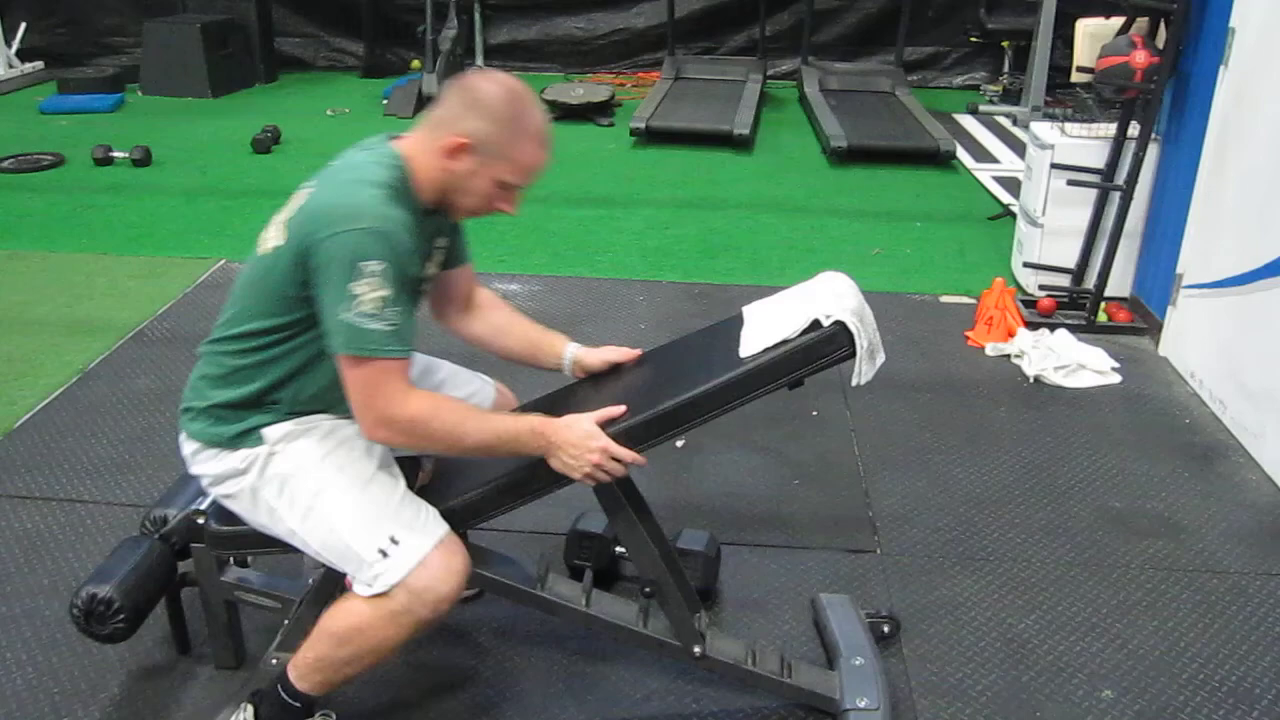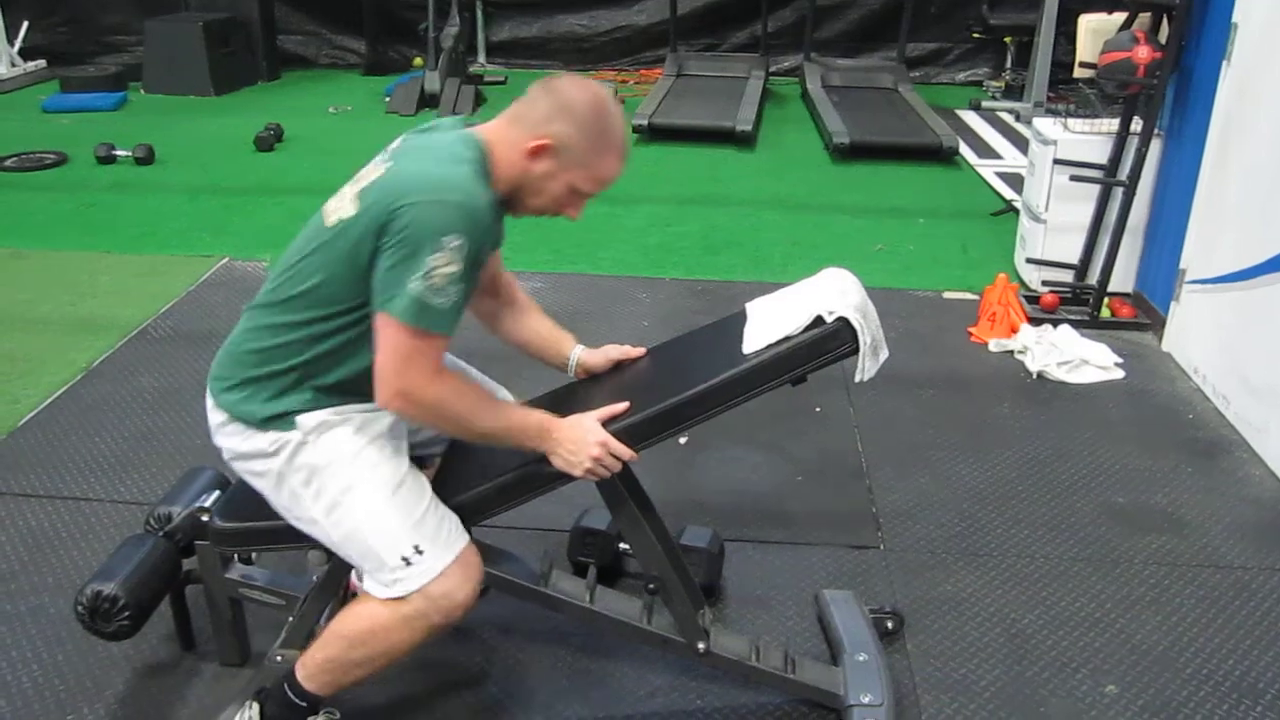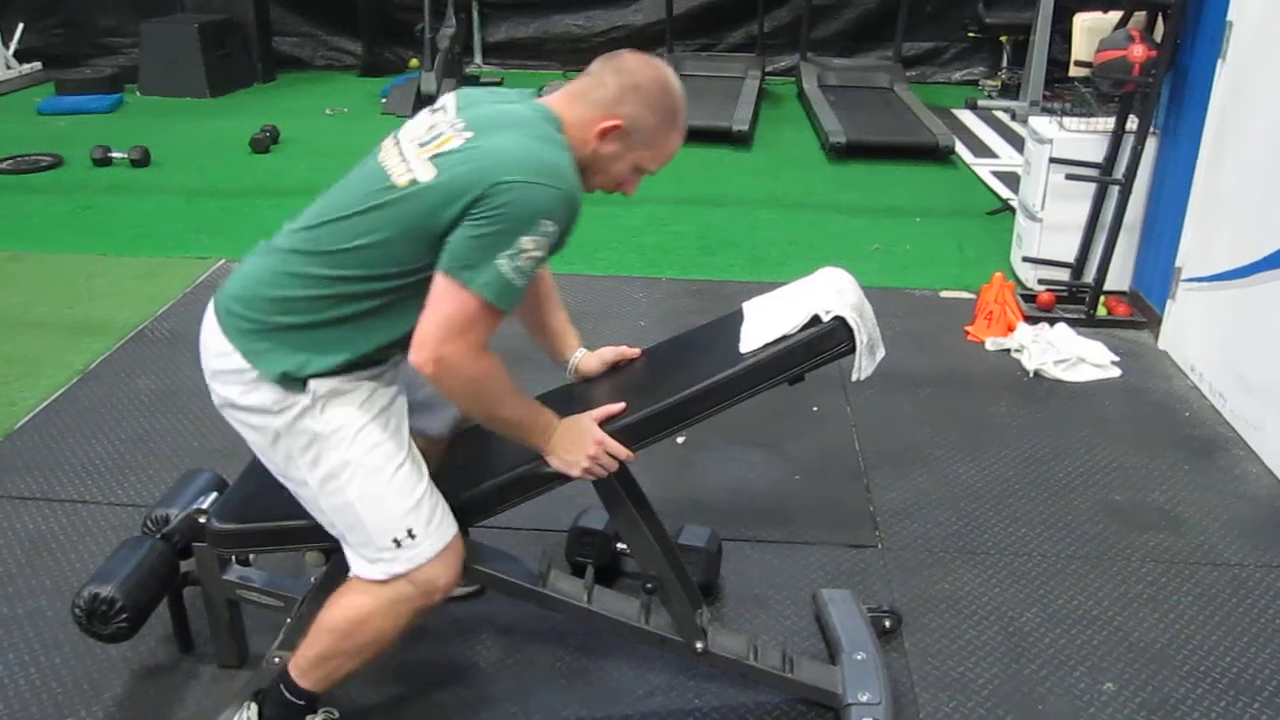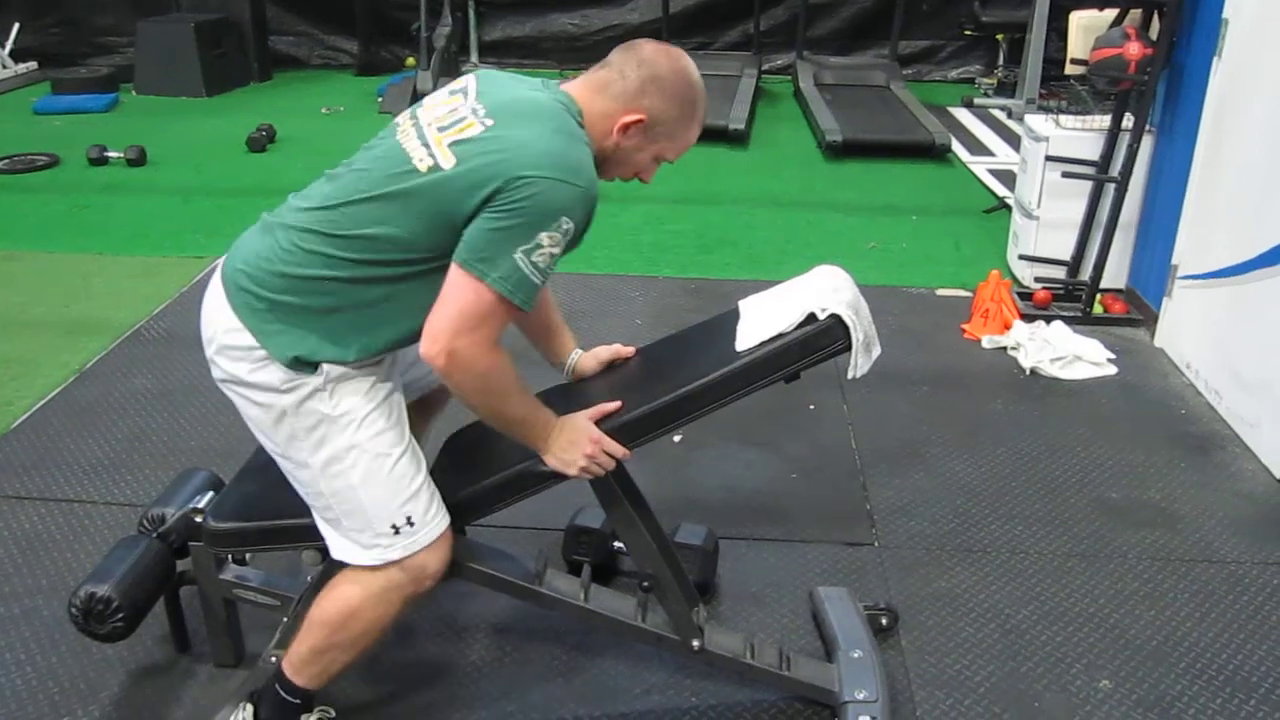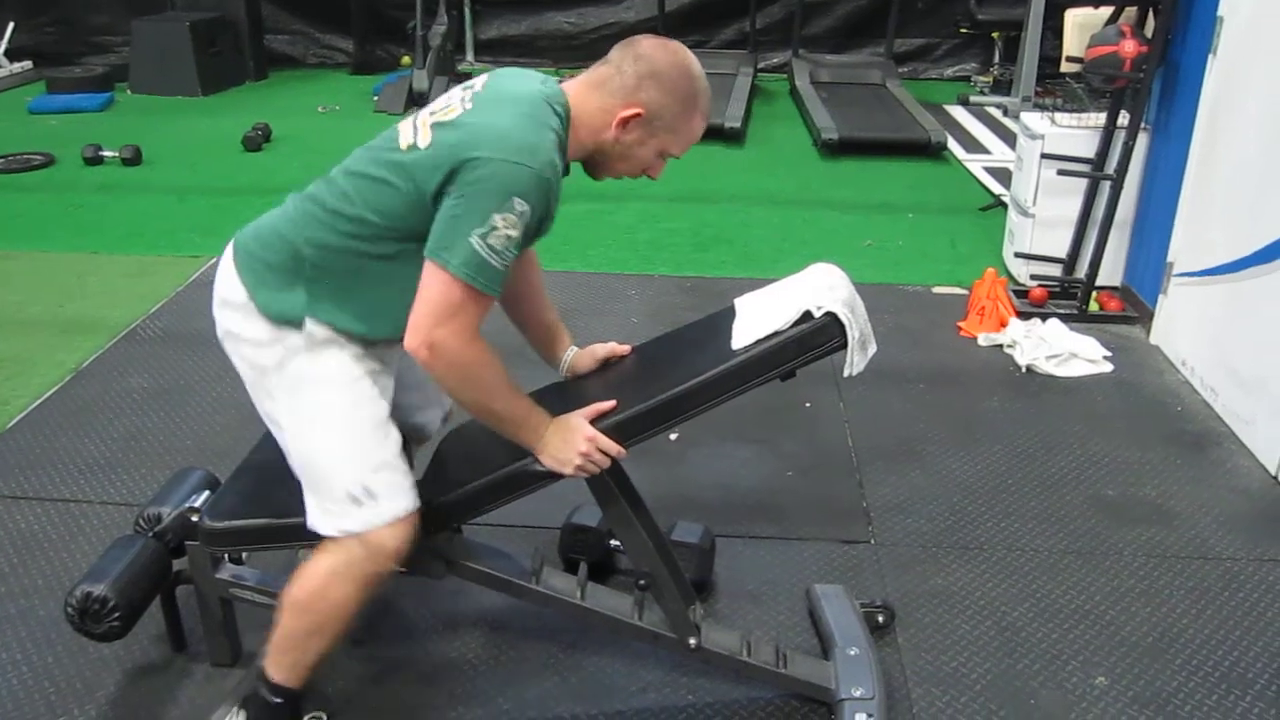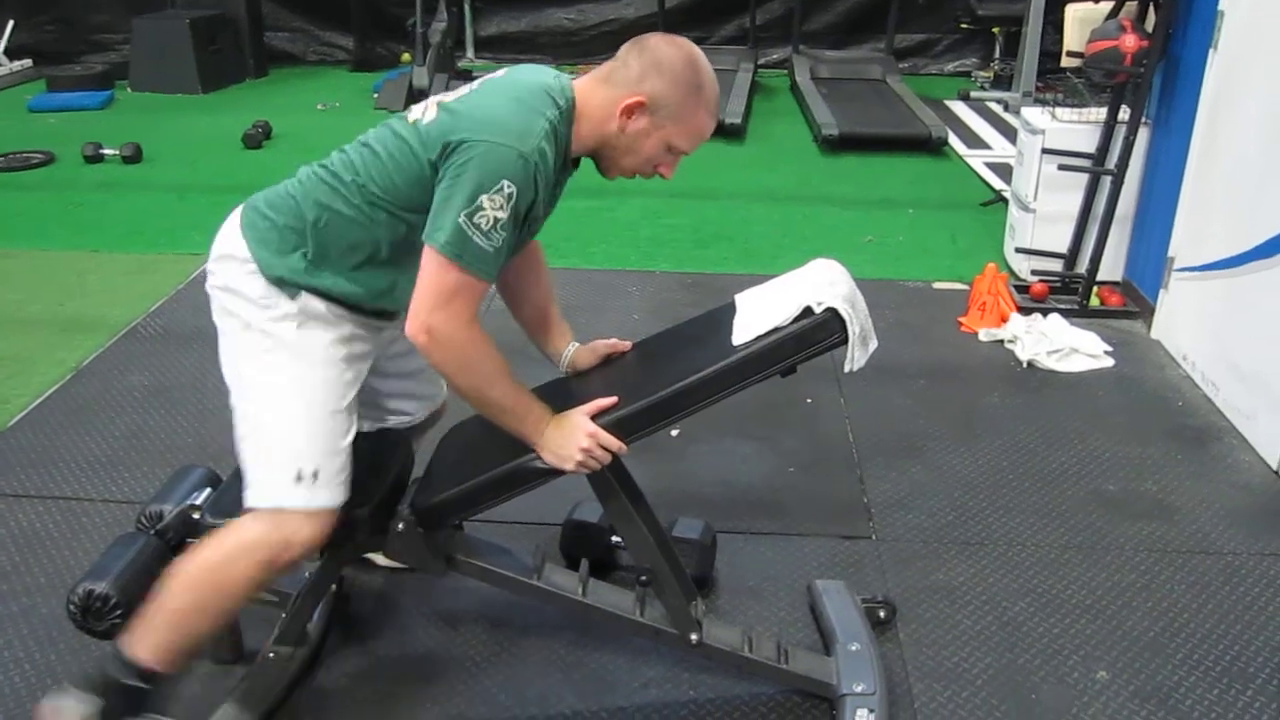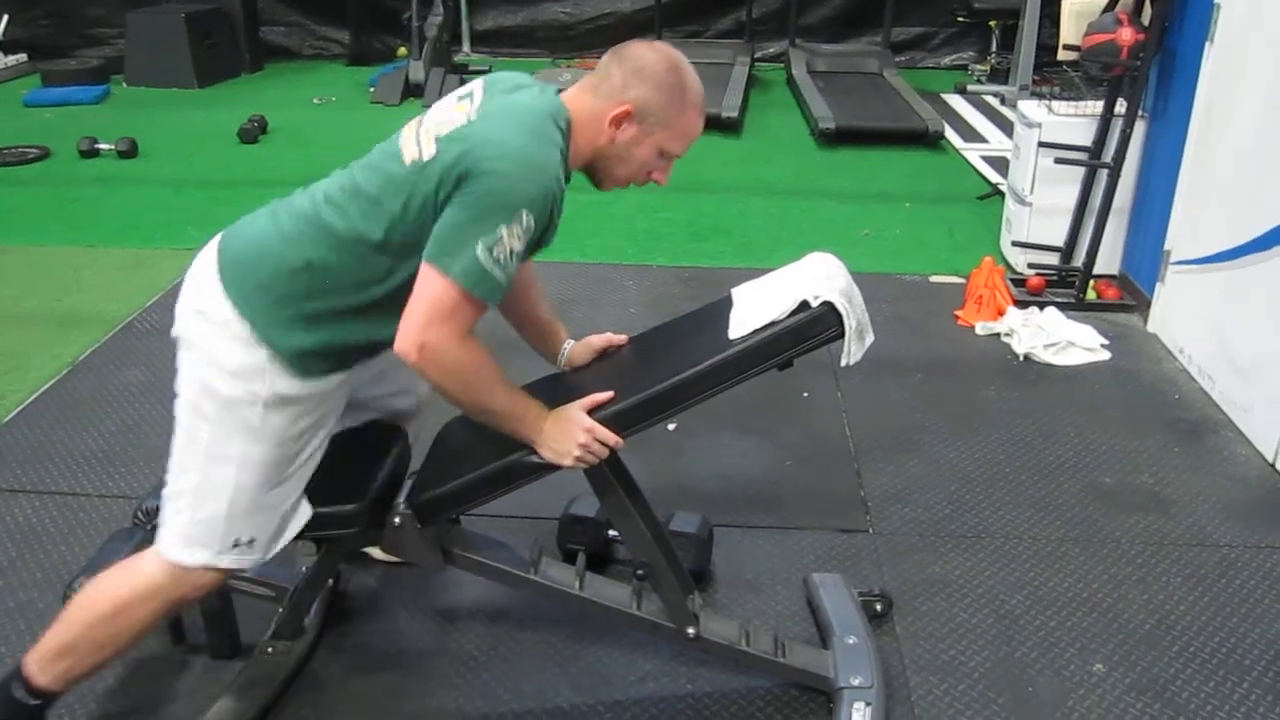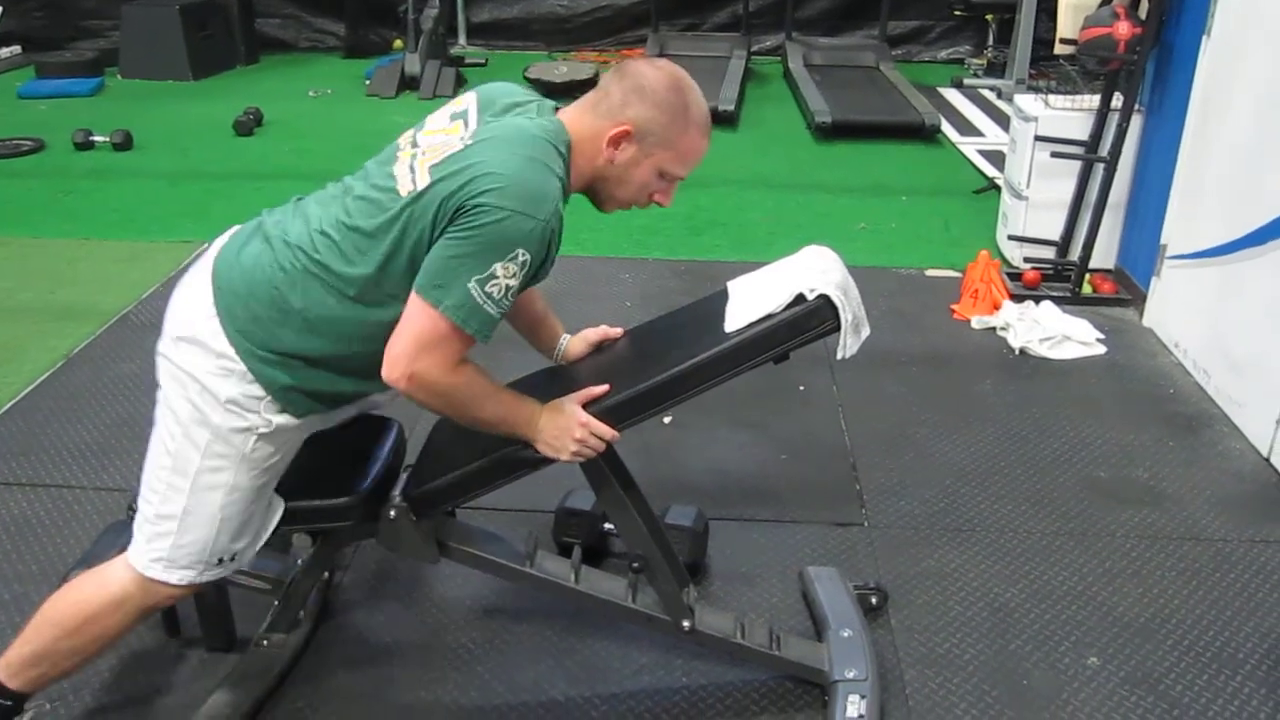
dt=0.2s
person 1, frame 1
left shoulder: (418, 176)
right shoulder: (363, 224)
left elbow: (460, 302)
right elbow: (385, 414)
left wrist: (570, 355)
right wrist: (546, 438)
right hip: (254, 434)
left knee: (492, 406)
right knee: (431, 580)
left ankle: (377, 557)
person 1, frame 2
left shoulder: (455, 145)
right shoulder: (448, 202)
left elbow: (492, 289)
right elbow: (405, 386)
left wrist: (577, 357)
right wrist: (549, 437)
left hip: (338, 371)
right hip: (283, 415)
left knee: (495, 417)
right knee: (444, 586)
left ankle: (381, 560)
person 1, frame 3
left shoulder: (494, 105)
right shoulder: (542, 184)
right elbow: (442, 353)
left wrist: (575, 356)
right wrist: (550, 437)
left hip: (270, 308)
right hip: (277, 366)
left knee: (453, 411)
right knee: (423, 569)
left ankle: (376, 537)
person 1, frame 4
left shoulder: (509, 91)
right shoulder: (556, 177)
right elbow: (453, 348)
left wrist: (570, 357)
right wrist: (549, 437)
left hip: (282, 285)
right hip: (282, 344)
left knee: (426, 392)
right knee: (411, 556)
left ankle: (337, 507)
person 1, frame 5
left shoulder: (533, 98)
right shoulder: (514, 158)
left elbow: (510, 253)
right elbow: (435, 337)
left wrist: (565, 355)
right wrist: (542, 435)
right hip: (285, 311)
left knee: (420, 420)
right knee: (377, 535)
person 1, frame 6
left shoulder: (549, 96)
right shoulder: (512, 143)
left elbow: (513, 248)
right elbow: (437, 323)
left wrist: (567, 352)
right wrist: (545, 430)
left hip: (356, 279)
right hip: (282, 285)
left knee: (412, 413)
right knee: (294, 524)
person 1, frame 7
left shoulder: (519, 95)
right shoulder: (527, 172)
right elbow: (425, 344)
left wrist: (562, 348)
right wrist: (541, 428)
left hip: (266, 262)
right hip: (256, 333)
left knee: (404, 405)
right knee: (194, 564)
person 1, frame 8
left shoulder: (511, 104)
right shoulder: (522, 201)
right elbow: (413, 366)
left wrist: (558, 344)
right wrist: (537, 424)
left hip: (255, 269)
right hip: (249, 358)
right knee: (165, 575)
